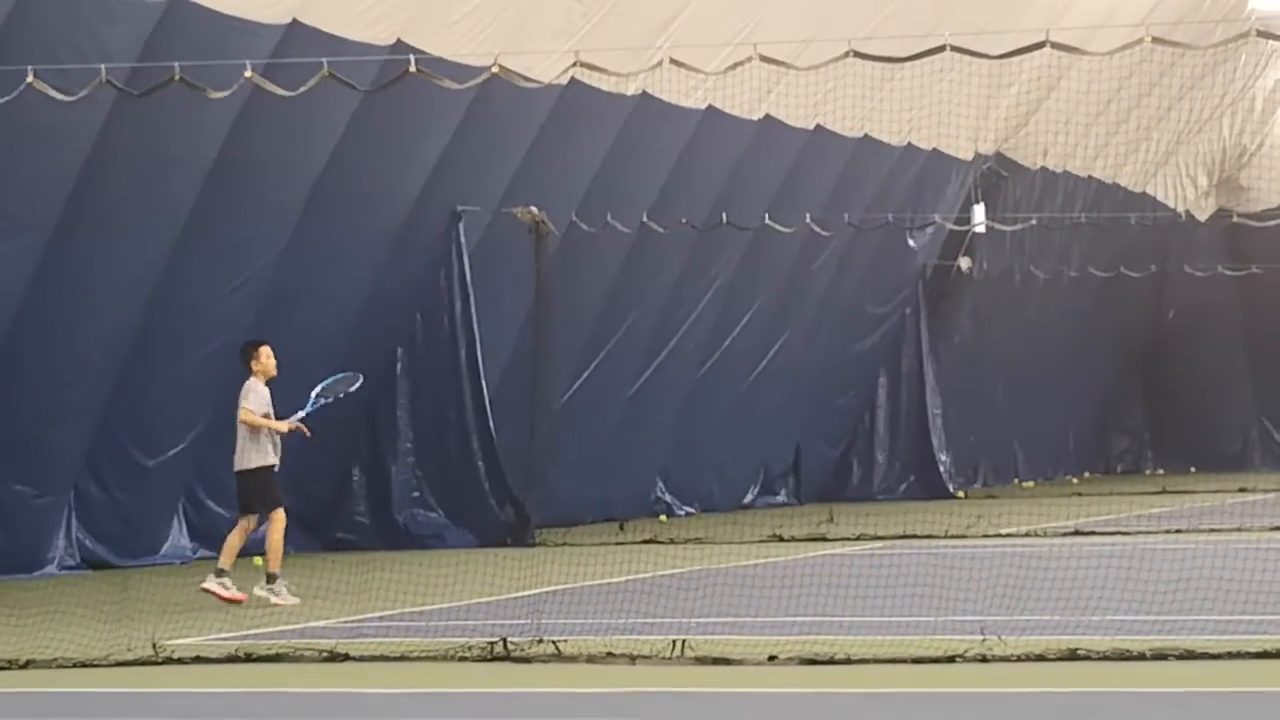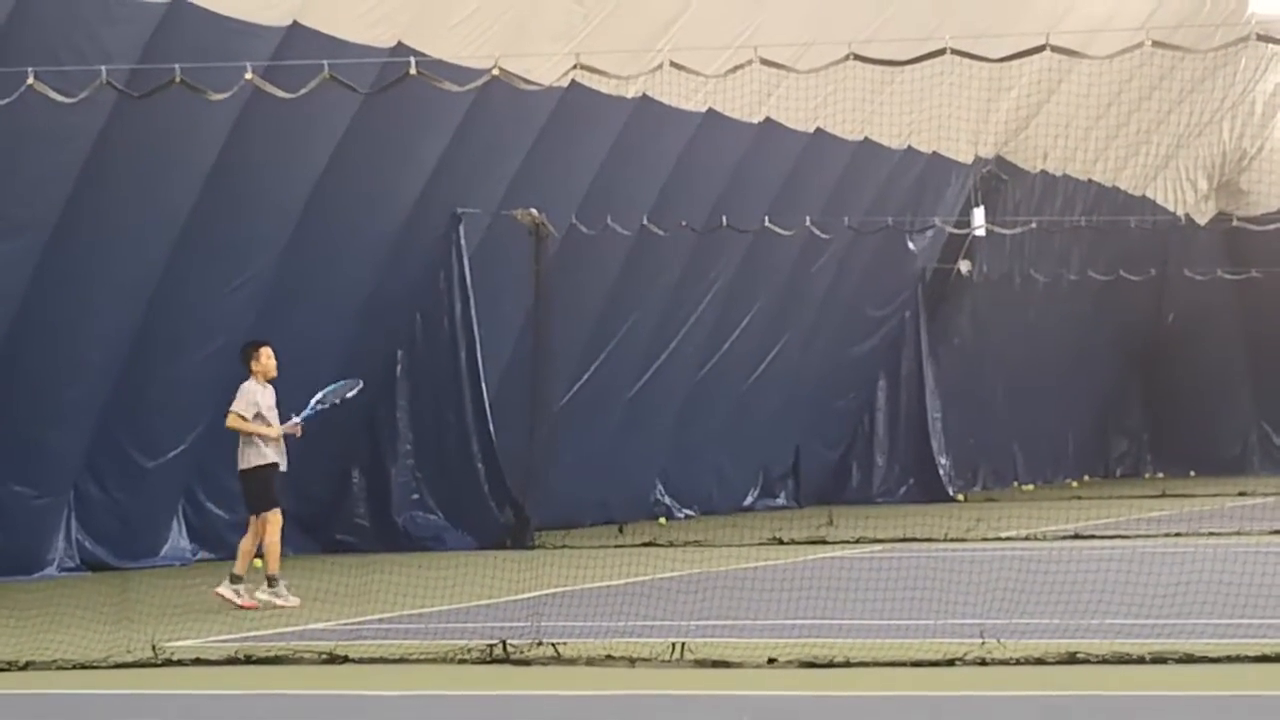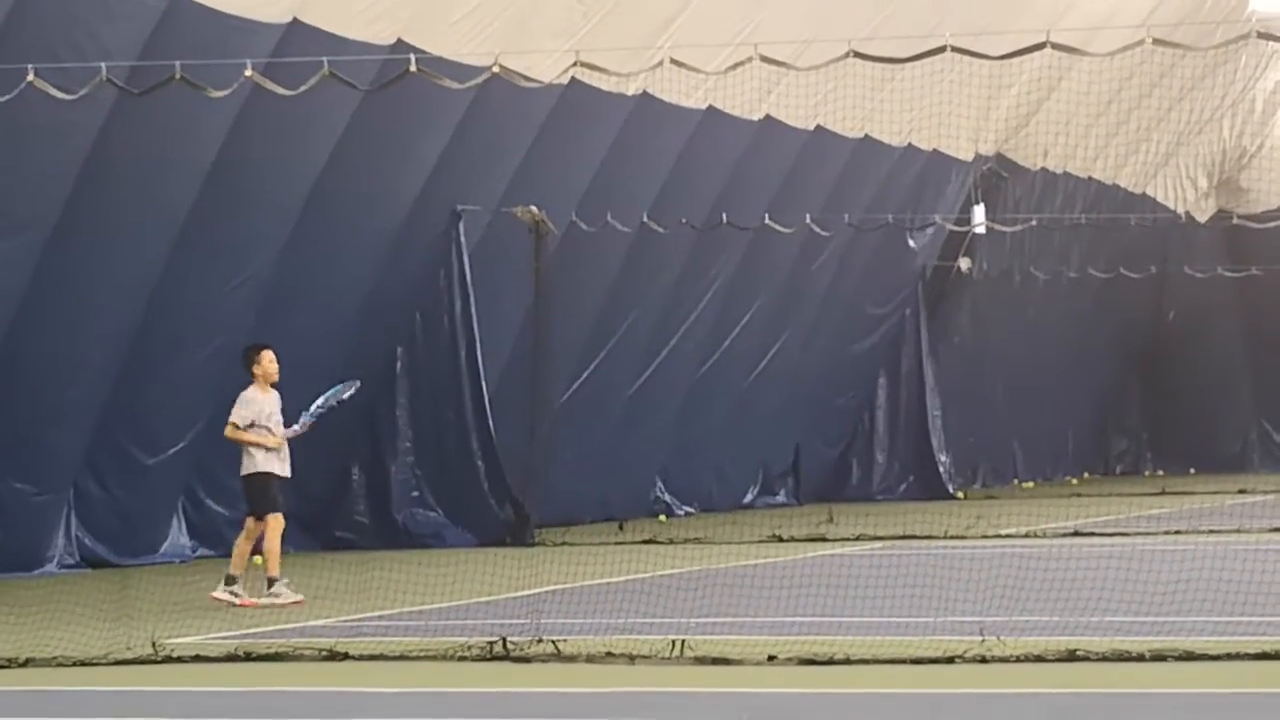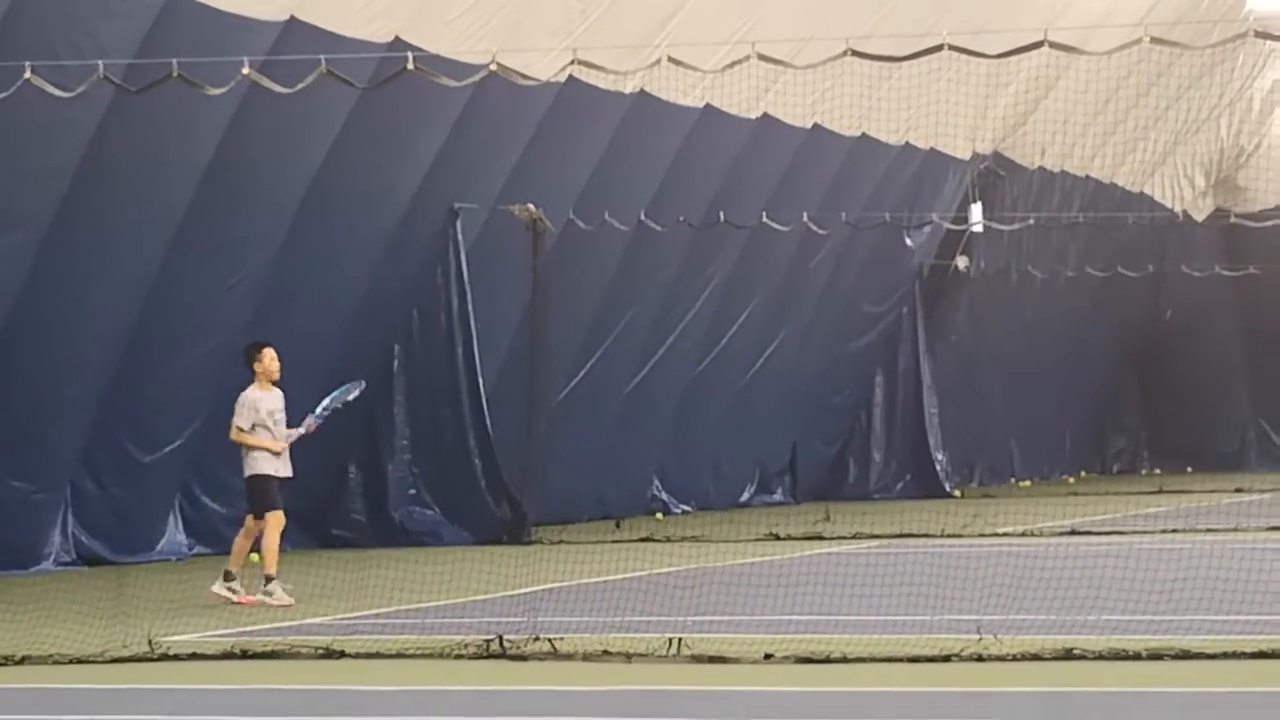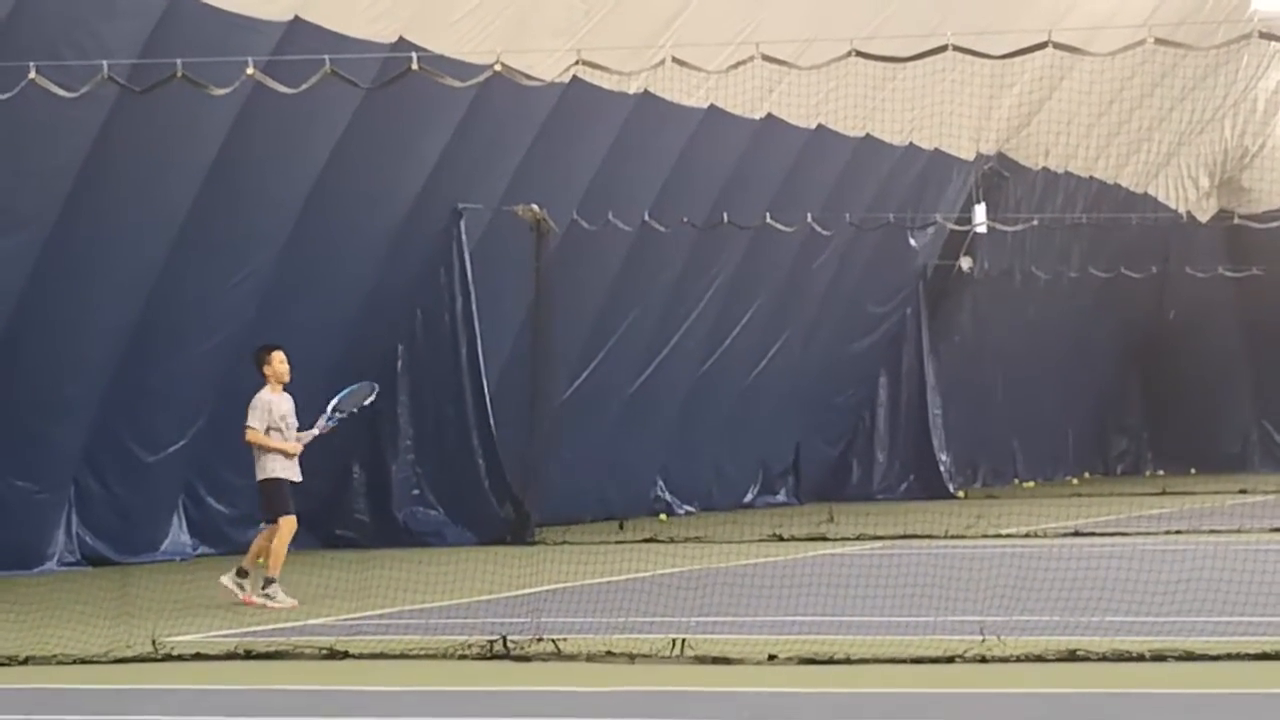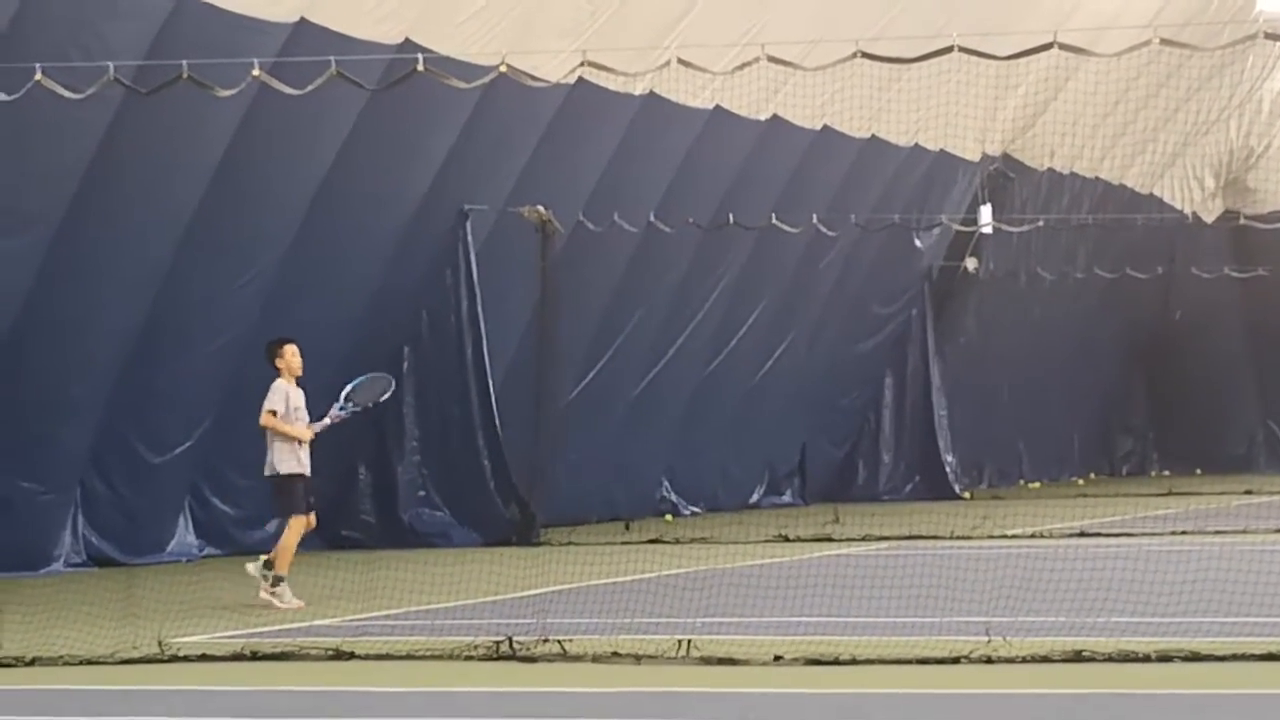
dt=0.1s
person 1, frame 1
left shoulder: (261, 389)
right shoulder: (253, 387)
right elbow: (245, 416)
left wrist: (288, 426)
right wrist: (275, 424)
left hip: (254, 465)
right hip: (256, 464)
left knee: (246, 524)
right knee: (278, 519)
left ankle: (219, 577)
right ankle: (271, 583)
person 1, frame 2
left shoulder: (267, 390)
right shoulder: (249, 389)
right elbow: (232, 421)
left wrist: (287, 428)
right wrist: (264, 430)
left hip: (265, 464)
right hip: (258, 464)
left knee: (257, 527)
right knee: (273, 521)
left ankle: (233, 584)
right ankle: (273, 586)
person 1, frame 3
left shoulder: (275, 396)
right shoulder: (247, 398)
right elbow: (230, 432)
left wrist: (294, 430)
right wrist: (264, 441)
left hip: (275, 470)
right hip: (258, 470)
left knee: (253, 529)
right knee: (275, 523)
left ankle: (230, 586)
right ankle: (275, 587)
person 1, frame 4
left shoulder: (278, 394)
right shoulder: (249, 398)
right elbow: (236, 435)
left wrist: (301, 429)
right wrist: (268, 445)
left hip: (277, 470)
right hip: (260, 471)
left knee: (252, 527)
right knee: (275, 521)
left ankle: (228, 581)
right ankle: (270, 586)
person 1, frame 5
left shoulder: (287, 399)
right shoulder: (263, 399)
right elbow: (252, 436)
left wrist: (313, 432)
right wrist: (286, 446)
left hip: (288, 473)
right hip: (273, 473)
left knee: (271, 530)
right knee: (285, 526)
left ankle: (238, 576)
right ankle: (269, 589)
person 1, frame 6
left shoulder: (297, 391)
right shoulder: (279, 388)
right elbow: (265, 419)
left wrist: (322, 423)
right wrist: (296, 432)
left hip: (299, 467)
right hip: (284, 468)
left knee: (309, 522)
right knee: (296, 523)
left ankle: (266, 565)
right ankle: (278, 587)
